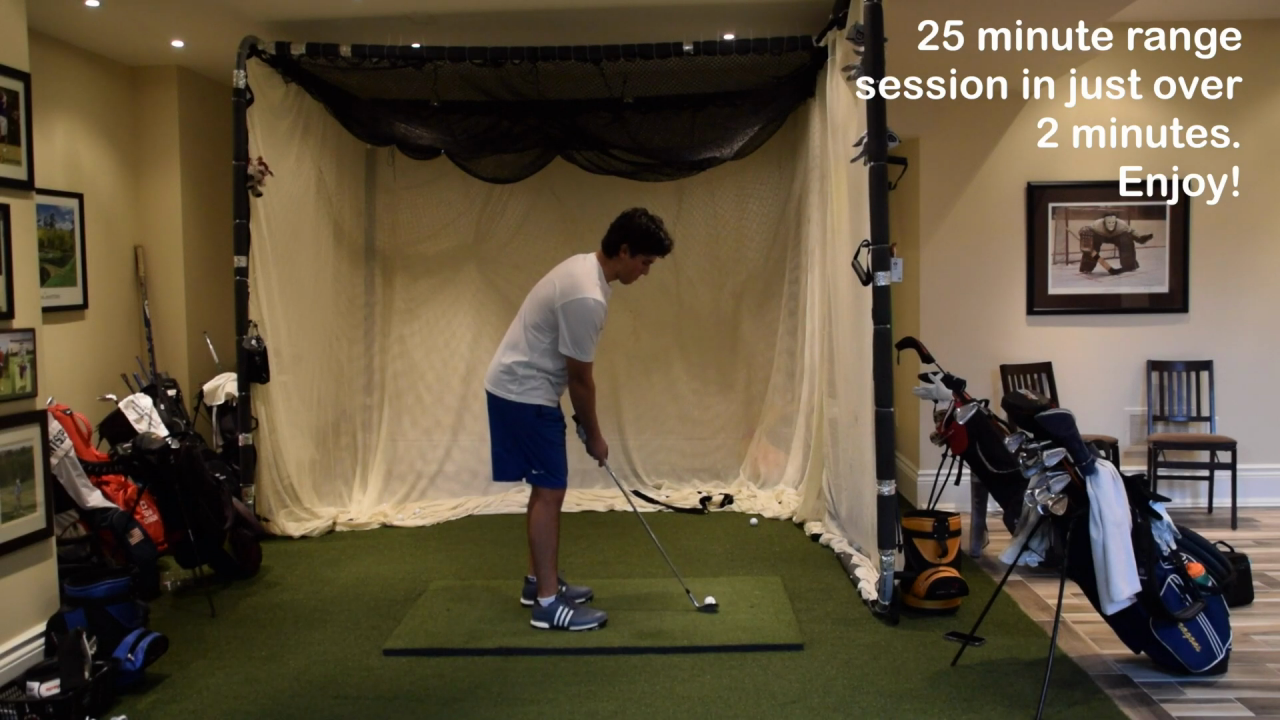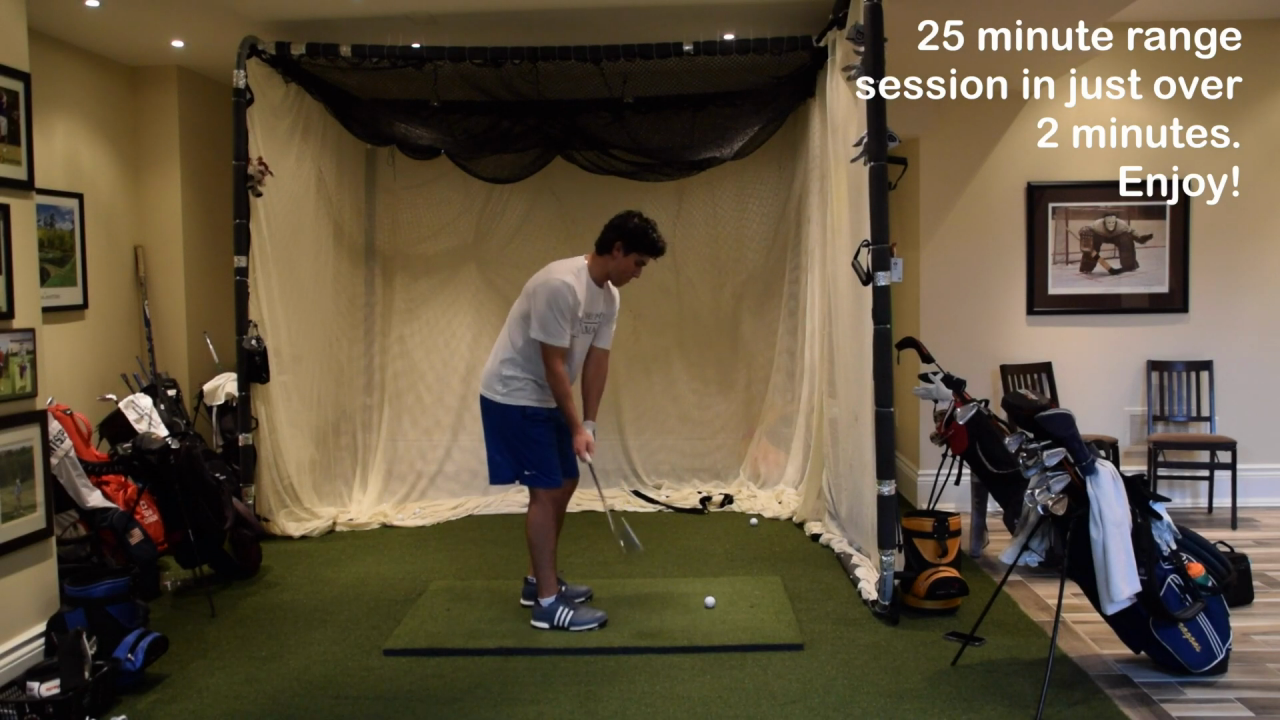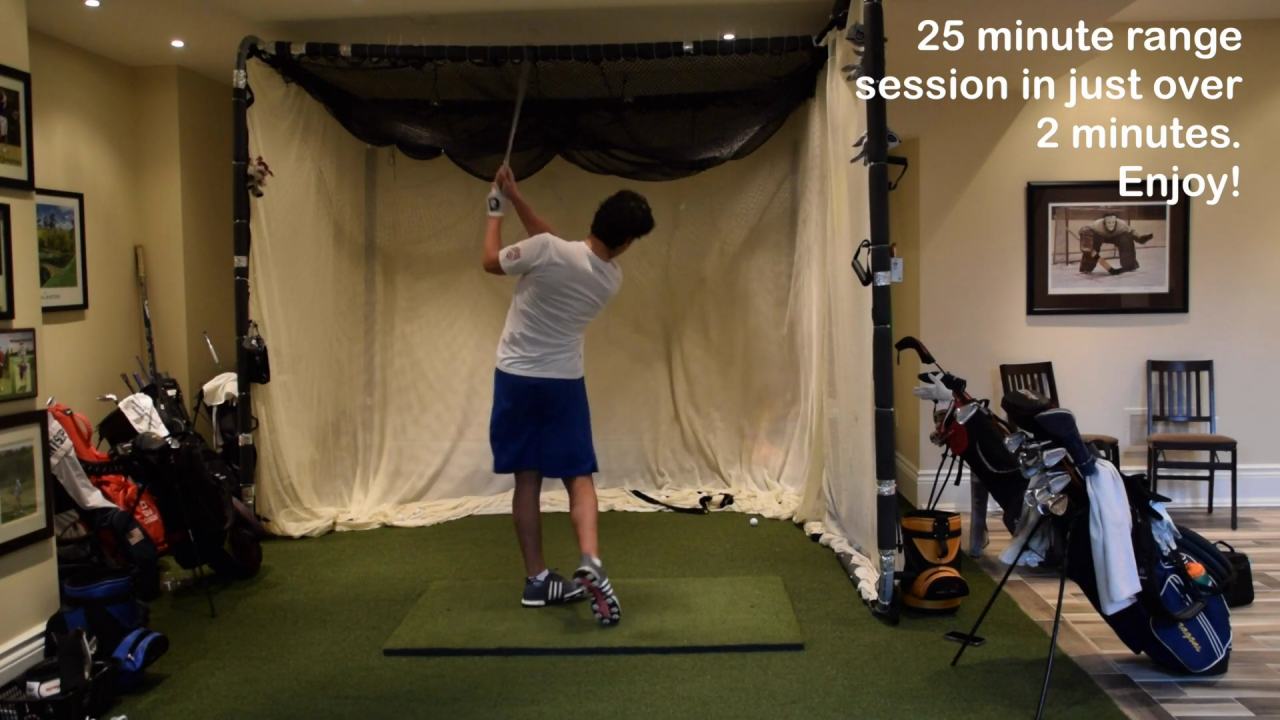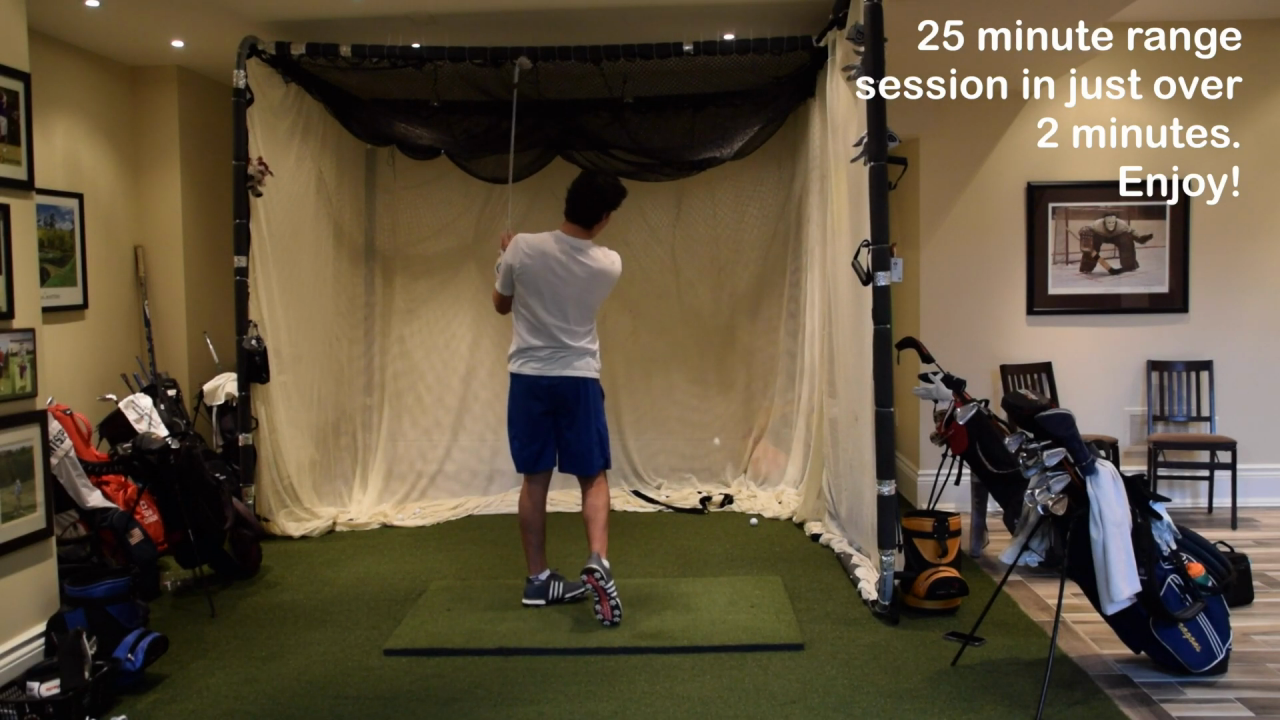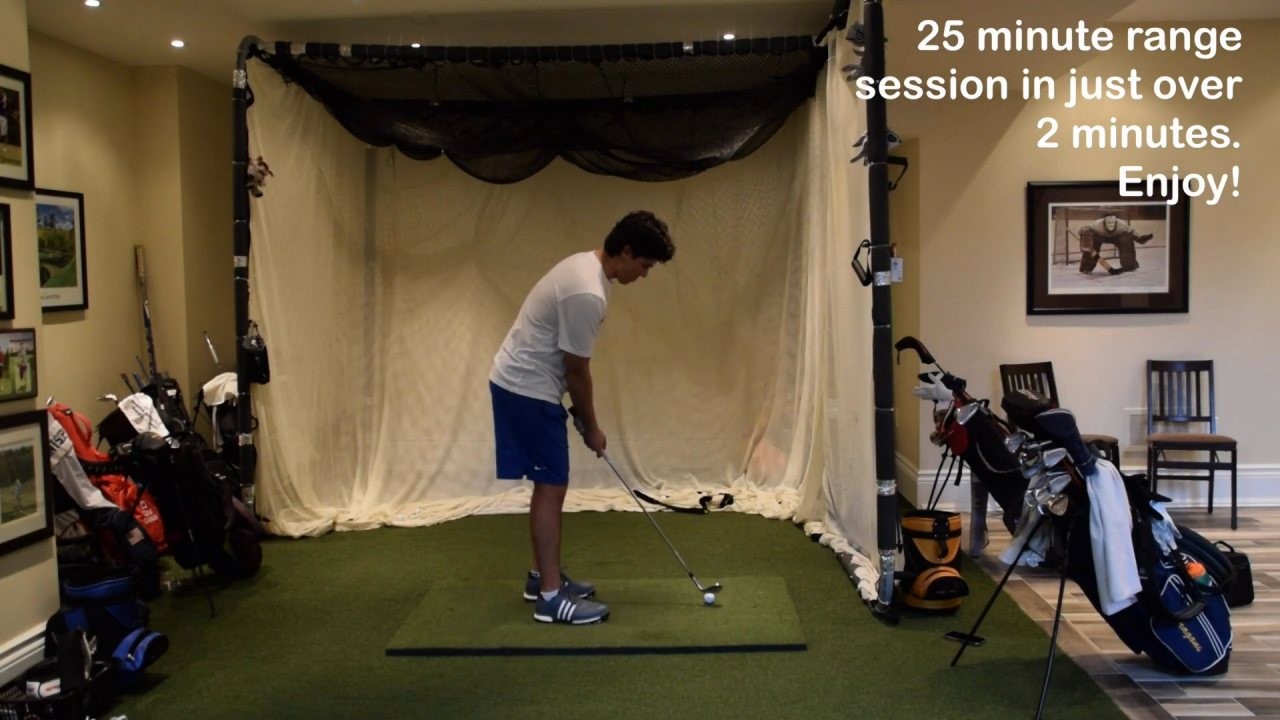
dt=1s
person 1, frame 1
left shoulder: (585, 268)
right shoulder: (587, 298)
right elbow: (580, 377)
left wrist: (585, 425)
right wrist: (594, 435)
left hip: (523, 388)
right hip: (524, 394)
left knee: (546, 488)
right knee: (550, 491)
left ankle: (539, 580)
right ankle: (548, 601)
person 1, frame 2
left shoulder: (609, 297)
right shoulder: (562, 285)
left elbow: (597, 363)
right elbow: (553, 365)
left wrist: (588, 423)
right wrist: (576, 427)
left hip: (542, 398)
right hip: (514, 396)
left knee: (563, 485)
right knee: (547, 491)
left ankle: (539, 580)
right ankle: (548, 602)
person 1, frame 3
left shoulder: (549, 249)
right shoulder: (610, 280)
left elbow: (492, 263)
left wrist: (497, 208)
right wrist: (515, 197)
left hip: (515, 378)
right hip: (563, 383)
left knee: (528, 478)
right knee: (579, 477)
left ankle: (536, 579)
right ankle: (589, 564)
person 1, frame 4
left shoulder: (523, 249)
right shoulder: (610, 265)
left elbow: (502, 304)
left hip: (529, 379)
right hip: (579, 380)
left knee: (535, 479)
right knee: (593, 477)
left ankle: (537, 578)
right ankle: (598, 561)
person 1, frame 5
left shoulder: (584, 264)
right shoulder: (588, 294)
right elbow: (576, 370)
left wrist: (583, 415)
right wrist: (591, 427)
left hip: (525, 382)
right hip: (526, 388)
left knee: (549, 483)
right knee: (551, 486)
left ankle: (542, 575)
right ankle: (550, 596)
